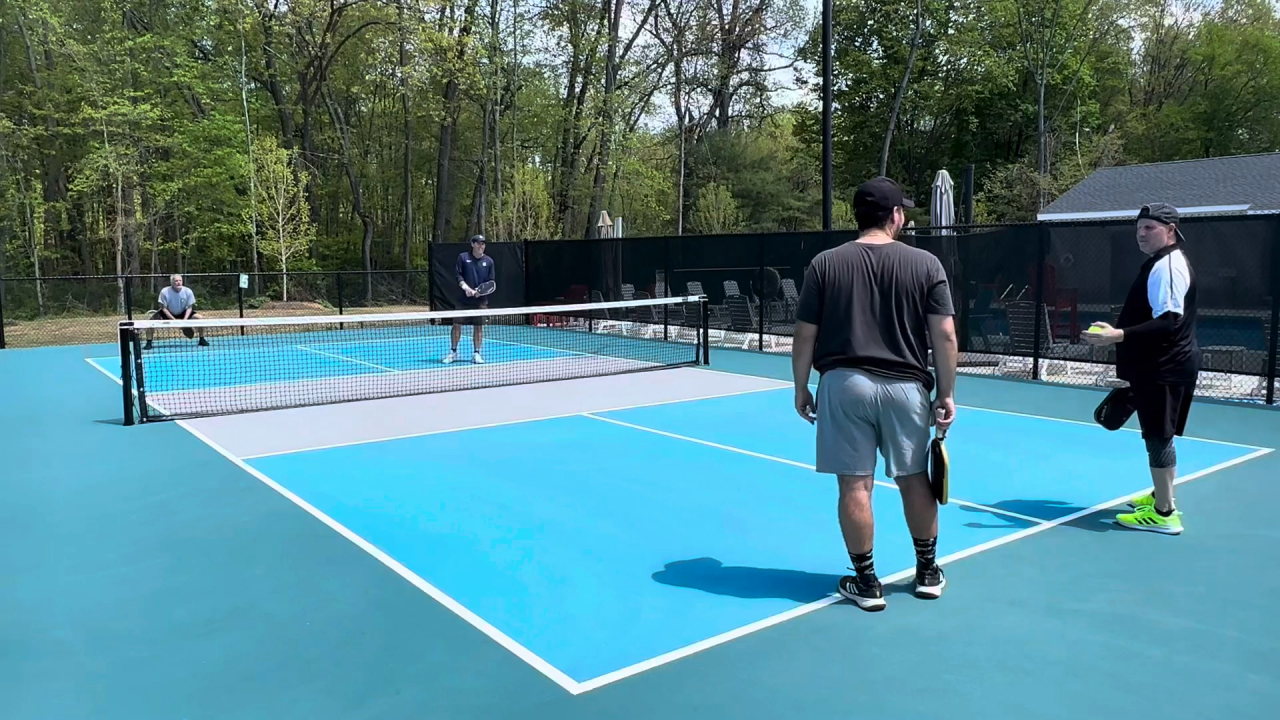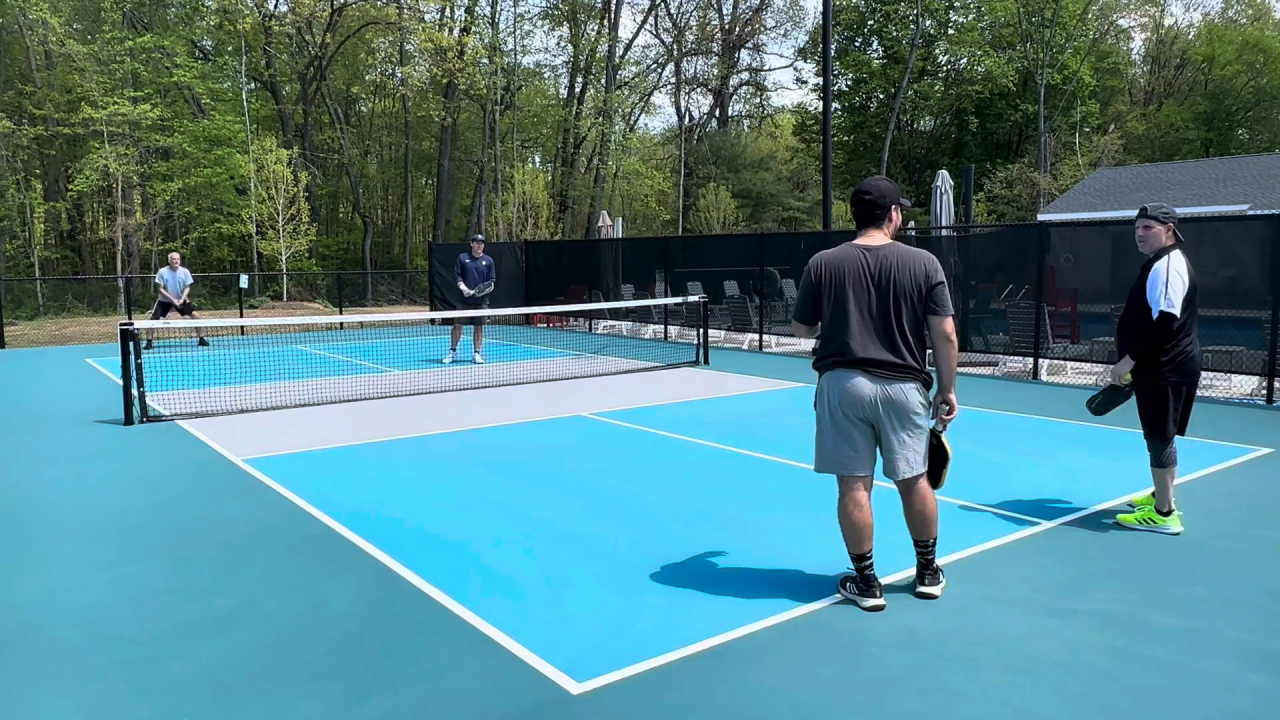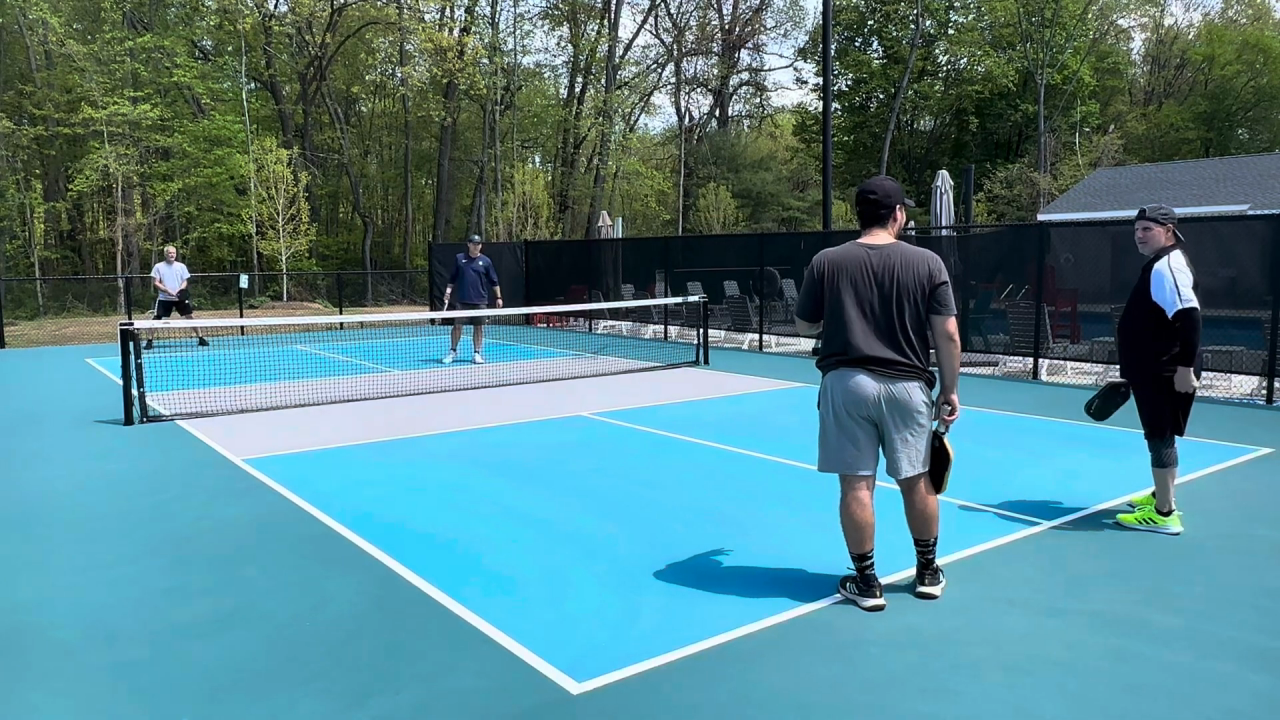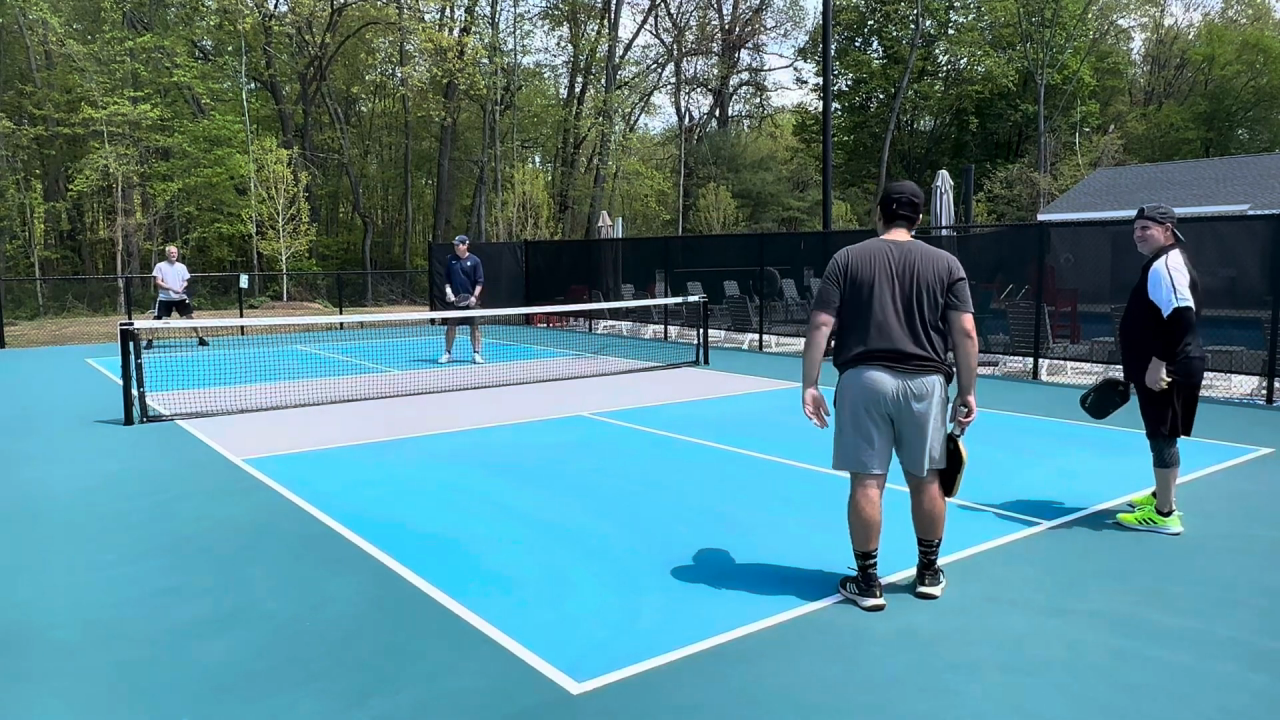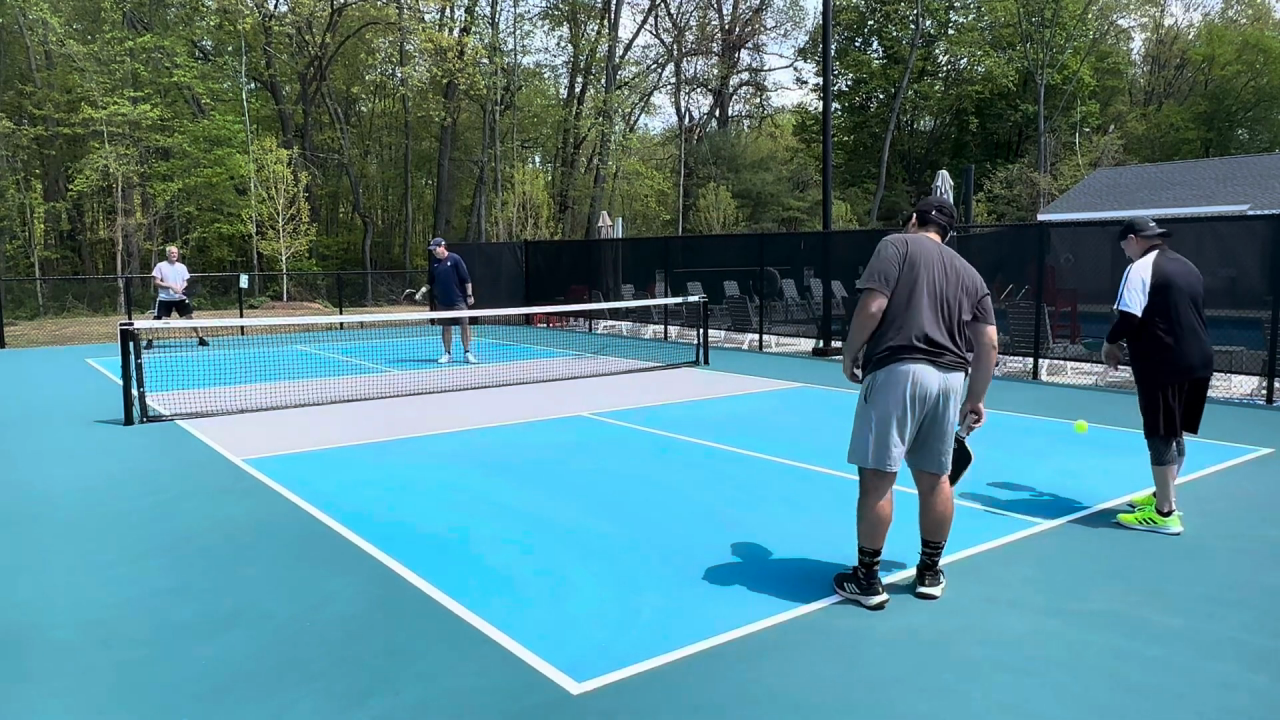
dt=0.5s
person 1, frame 1
left shoulder: (826, 263)
right shoulder: (925, 264)
left elbow: (805, 335)
right elbow: (945, 336)
left wrist: (801, 388)
right wrist: (946, 394)
left hip: (845, 384)
right hip: (905, 387)
left knee: (855, 484)
right knee: (914, 479)
left ankle: (866, 583)
right ankle: (927, 572)
person 1, frame 2
left shoulder: (822, 264)
right shoulder: (924, 263)
left elbow: (802, 329)
right elbow: (945, 335)
right wrist: (947, 390)
left hip: (844, 384)
right hip: (903, 387)
left knee: (854, 485)
right knee: (915, 480)
left ankle: (866, 582)
right ankle: (928, 572)
person 1, frame 3
left shoulder: (826, 262)
right shoulder: (927, 263)
left elbow: (804, 325)
right elbow: (948, 335)
right wrist: (949, 390)
left hip: (847, 383)
right hip: (907, 385)
left knee: (856, 484)
right knee: (916, 480)
left ankle: (866, 582)
right ankle: (927, 573)
person 1, frame 4
left shoulder: (847, 259)
right shoulder: (945, 263)
left elbow: (821, 324)
right elbow: (965, 333)
left wrist: (810, 385)
right wrist: (967, 391)
left hip: (864, 380)
right hip: (923, 382)
left knee: (867, 482)
right knee: (926, 480)
left ankle: (867, 581)
right ankle: (928, 572)
person 1, frame 5
left shoulder: (897, 244)
right shoulder: (970, 273)
left elbow: (872, 306)
right elbow: (988, 345)
left wrist: (850, 357)
right wrist: (975, 399)
left hip: (898, 372)
right hip: (949, 378)
left knee: (876, 476)
right knee: (934, 479)
left ankle: (867, 579)
right ankle: (930, 572)
person 2, frame 1
left shoulder: (1168, 266)
right shoulder: (1161, 264)
left elbow: (1168, 321)
left wrist: (1119, 334)
left hip: (1164, 369)
right hip: (1159, 367)
left knee: (1158, 436)
right knee: (1159, 435)
left ankle: (1164, 513)
right ankle: (1161, 496)
person 2, frame 2
left shoulder: (1167, 266)
right shoulder: (1161, 263)
left elbow: (1164, 323)
left wrist: (1128, 360)
right wrist: (1135, 361)
left hip: (1165, 369)
right hip: (1161, 367)
left knee: (1159, 437)
right knee: (1160, 435)
left ankle: (1164, 514)
right ankle: (1161, 497)
person 2, frame 3
left shoulder: (1168, 266)
right shoulder: (1160, 264)
left elbow: (1189, 319)
left wrist: (1185, 368)
right wrist: (1157, 369)
left hip: (1164, 371)
right hip: (1155, 369)
left knee: (1160, 436)
right knee: (1160, 435)
left ankle: (1164, 514)
right ankle: (1161, 496)
person 2, frame 4
left shoulder: (1165, 265)
right shoulder: (1161, 264)
left elbow: (1182, 318)
left wrist: (1158, 362)
right wrist: (1147, 364)
left hip: (1164, 370)
right hip: (1166, 367)
left knee: (1162, 436)
right knee: (1162, 435)
left ankle: (1164, 514)
right ankle: (1161, 497)
person 2, frame 5
left shoulder: (1140, 268)
right shoulder: (1188, 267)
left elbow: (1128, 318)
left wrist: (1111, 342)
left hip: (1164, 366)
right hip: (1196, 361)
left knee: (1159, 435)
right knee: (1173, 433)
left ankle: (1164, 513)
right ankle: (1163, 496)
